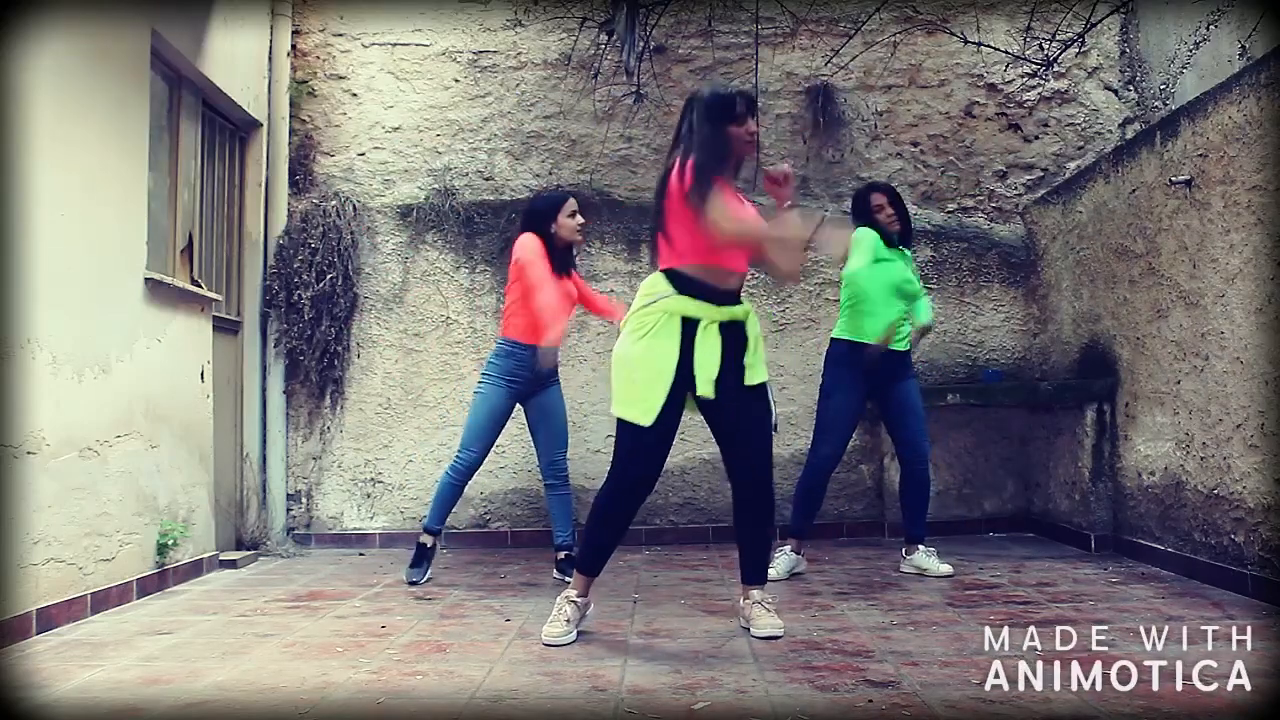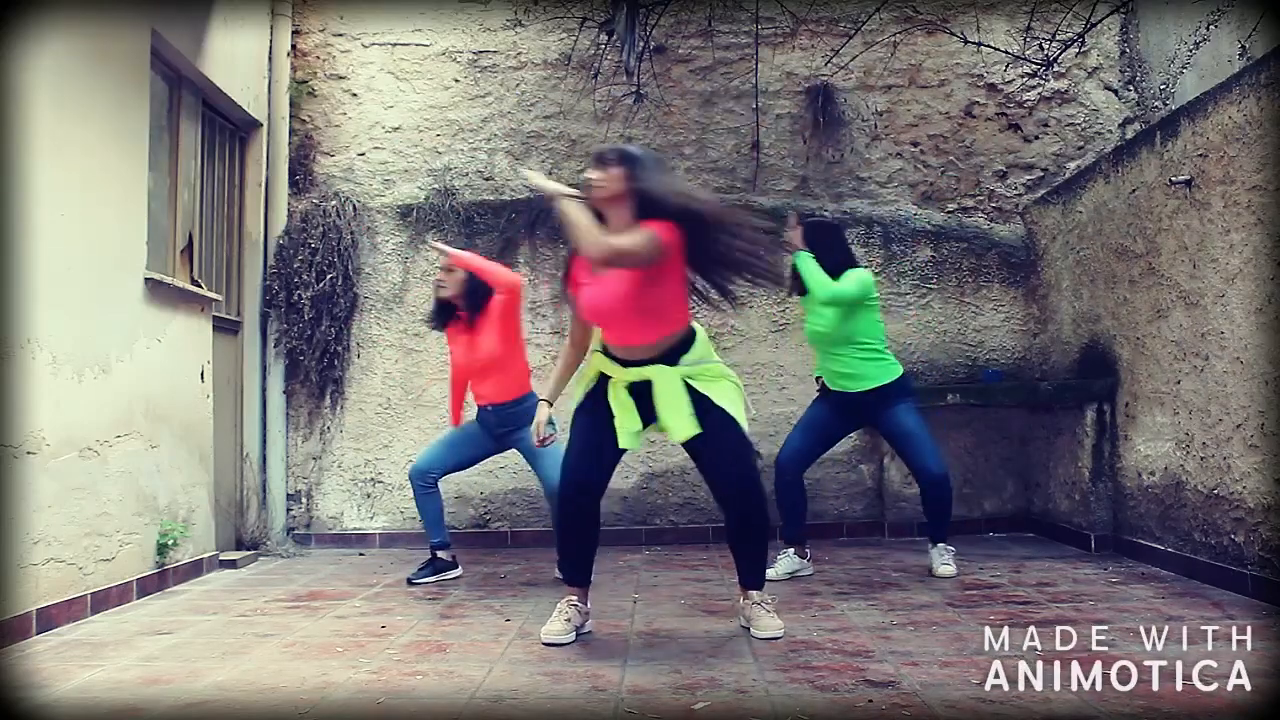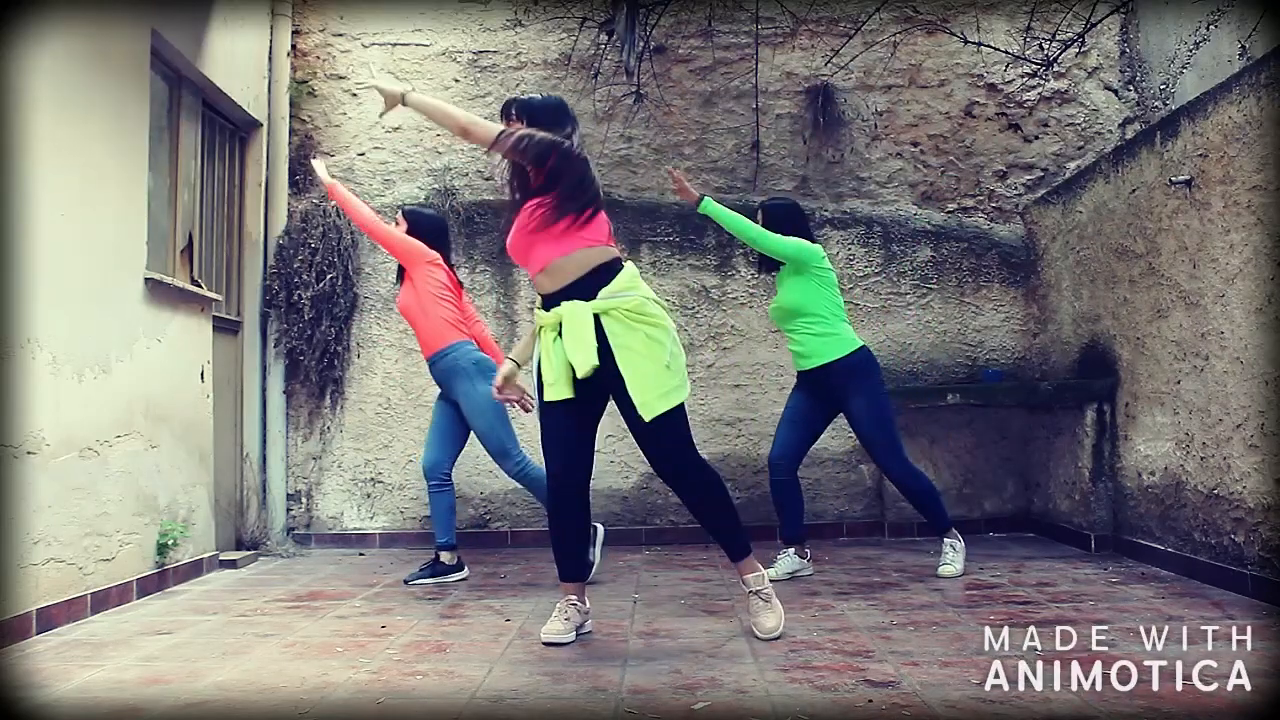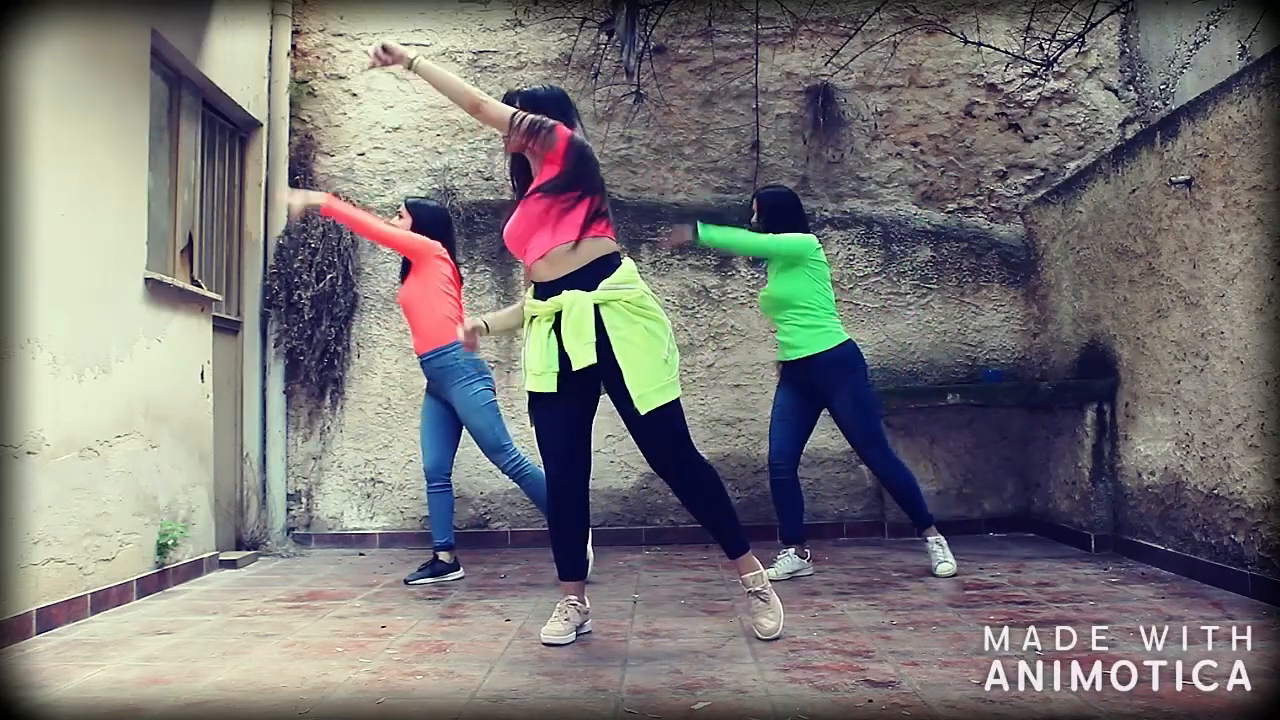
dt=0.5s
person 1, frame 1
left shoulder: (739, 201)
right shoulder: (692, 172)
left elbow: (786, 267)
right elbow: (724, 234)
left wrist: (785, 204)
right wrist: (808, 234)
left hip: (726, 334)
right hip: (672, 329)
left knee: (754, 470)
right knee: (635, 473)
left ankle: (755, 595)
right ankle: (576, 596)
person 1, frame 2
left shoulder: (661, 232)
right shoulder: (580, 260)
left elbow: (604, 252)
right elbow: (579, 338)
left wrist: (563, 196)
right wrist: (547, 400)
left hip: (683, 377)
right hip: (614, 381)
left knee: (741, 488)
right knee: (573, 491)
left ankle: (753, 596)
right ankle: (574, 602)
person 1, frame 3
left shoulder: (561, 163)
right shoulder: (534, 204)
left elbow: (465, 125)
left wrist: (404, 94)
right wrist: (514, 360)
left hip: (618, 320)
right hip: (564, 336)
left knee: (675, 458)
right knee: (563, 476)
left ankle: (752, 577)
right ankle: (573, 601)
person 1, frame 4
left shoulder: (562, 149)
right shoulder: (525, 203)
left elbow: (478, 104)
left wrist: (410, 60)
right wrist: (487, 322)
left hip: (611, 314)
right hip: (554, 331)
left knee: (671, 453)
right knee: (562, 472)
left ankle: (751, 573)
right ankle: (573, 600)
person 2, frame 1
left shoulder: (903, 256)
right shoulder: (865, 239)
left elbow: (919, 297)
right elbow: (858, 273)
left wrist: (922, 319)
right wrist: (880, 325)
left hip: (896, 365)
right hip: (851, 358)
left knee: (917, 457)
right knee: (824, 457)
left ankle: (915, 550)
right ankle: (793, 548)
person 2, frame 2
left shoulder: (858, 280)
right shoulder: (809, 296)
left elbow: (829, 294)
left wrist: (801, 249)
right wrist: (820, 373)
left hip: (887, 394)
right hip: (836, 398)
left knee: (933, 474)
right knee: (786, 464)
left ankle: (940, 546)
right ankle: (795, 553)
person 2, frame 3
left shoulder: (808, 254)
right shoulder: (786, 274)
left elbow: (753, 236)
left wrist: (700, 201)
left hip: (852, 371)
right hip: (811, 382)
left knee: (894, 465)
right knee: (780, 463)
left ankle: (949, 538)
right ankle: (795, 552)
person 2, frame 4
left shoulder: (801, 244)
right shoulder: (776, 261)
left elbow: (751, 242)
left wrist: (695, 233)
left hip: (836, 364)
right hip: (795, 372)
left knee: (877, 454)
right knee: (780, 463)
left ankle: (931, 535)
right ankle: (796, 553)
person 3, frame 1
left shoulder: (566, 269)
right shoulder: (528, 245)
left elbow: (594, 300)
right elbow: (540, 283)
left wrist: (626, 317)
right wrist: (556, 327)
left hip: (547, 374)
right hip: (509, 365)
left knee: (556, 468)
right knee: (468, 459)
left ankle: (565, 556)
right ankle: (427, 541)
person 3, frame 2
left shoulder: (501, 309)
right shoulder: (453, 326)
left elbow: (513, 282)
left wrist: (459, 257)
right wrist: (456, 418)
left hip: (525, 416)
right hip: (486, 423)
left knee: (562, 487)
right knee: (422, 472)
right ankle: (443, 558)
person 3, frame 3
left shoulder: (423, 257)
right shoulder: (429, 275)
left elbow: (370, 222)
right elbow: (476, 327)
left wrist: (329, 182)
left hip: (465, 370)
right hip: (452, 379)
left knee: (512, 462)
right knee: (435, 469)
left ankle: (583, 530)
right ankle: (447, 559)
person 3, frame 4
left shoulder: (430, 249)
right shoulder: (421, 269)
left elbow: (372, 226)
left wrist: (320, 201)
left hip: (459, 371)
right hip: (437, 377)
left knee: (507, 458)
right knee: (436, 471)
right ankle: (444, 559)
